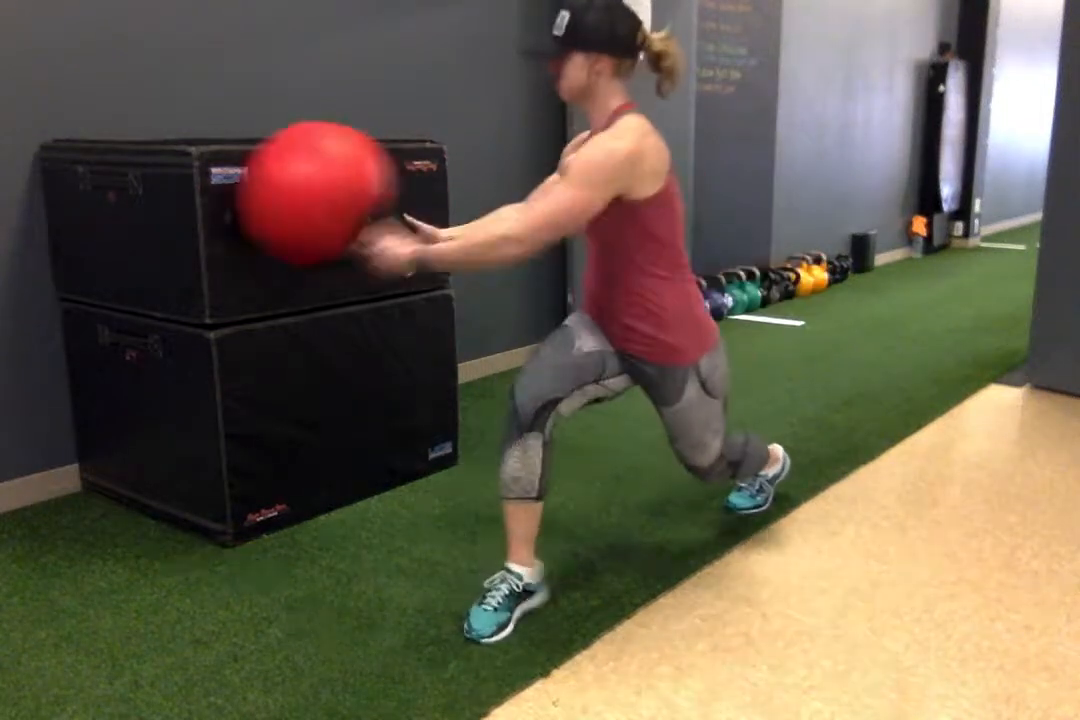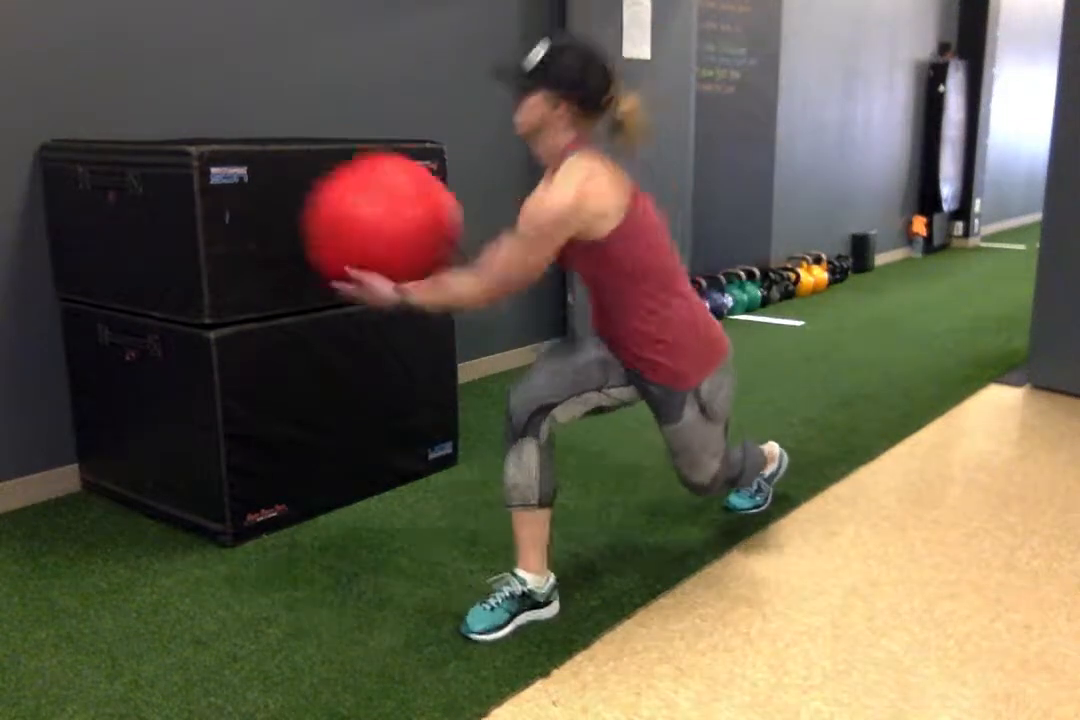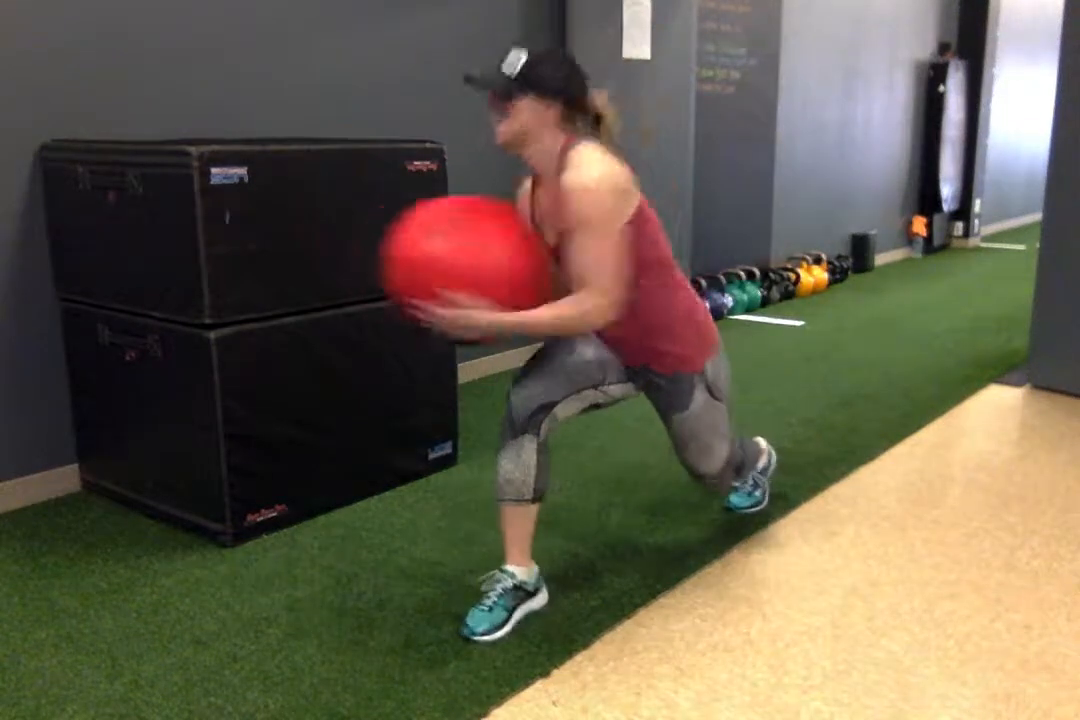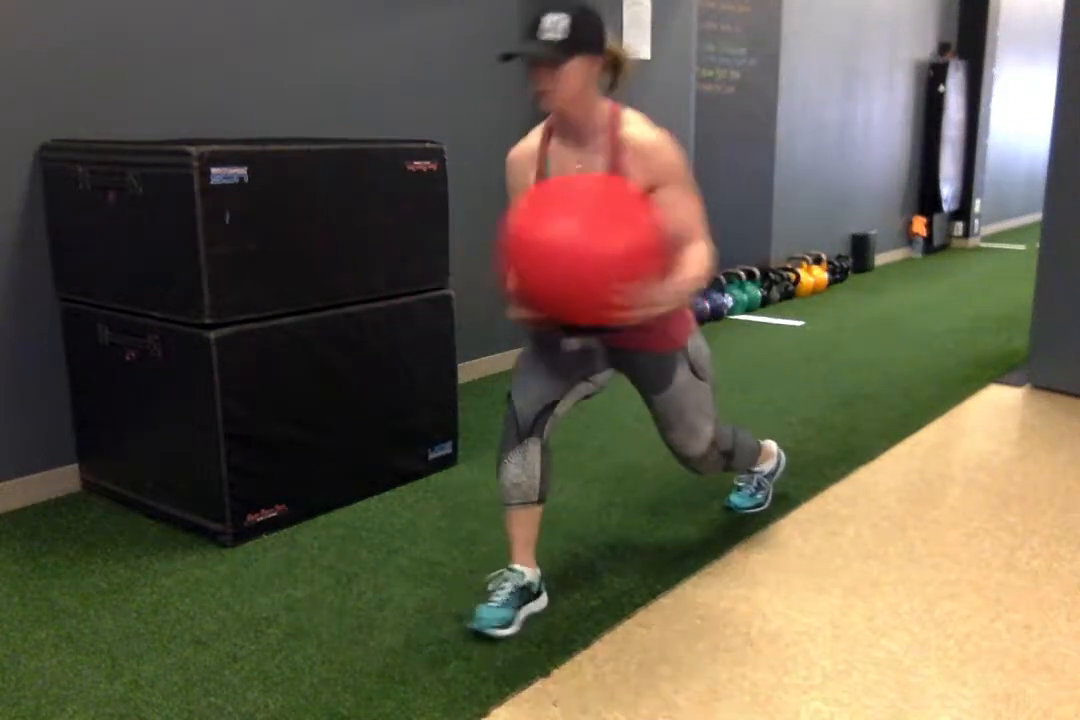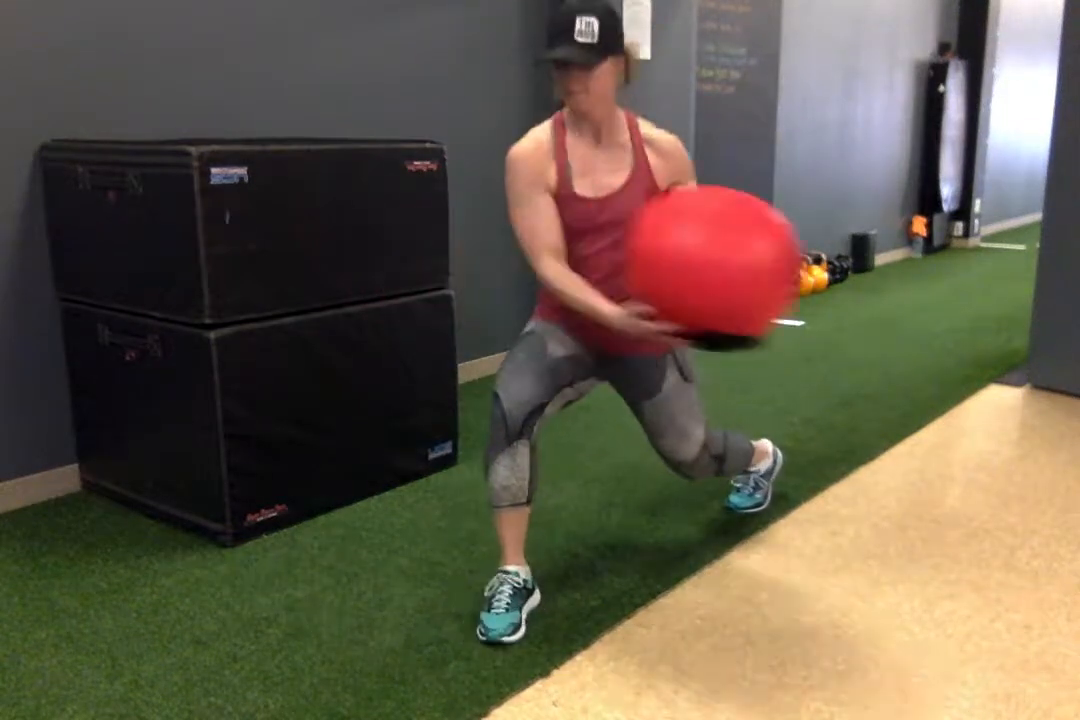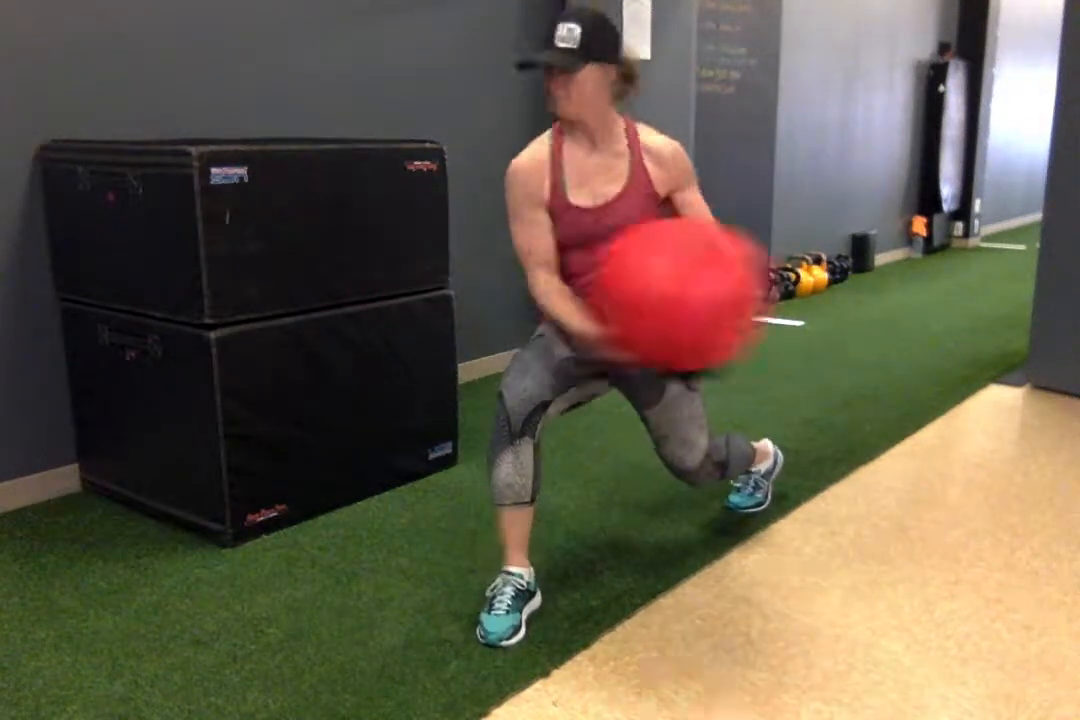
dt=0.2s
person 1, frame 1
left shoulder: (622, 148)
right shoulder: (593, 142)
left elbow: (523, 237)
right elbow: (530, 214)
left wrist: (415, 254)
right wrist: (442, 236)
left hip: (673, 337)
right hip: (607, 321)
left knee: (707, 458)
right knee: (529, 405)
left ankle: (770, 460)
right ankle: (521, 574)
person 1, frame 2
left shoulder: (565, 195)
right shoulder: (566, 175)
left elbow: (488, 286)
right elbow: (511, 272)
left wrist: (399, 294)
right wrist: (426, 281)
left hip: (685, 358)
right hip: (617, 340)
left knee: (705, 476)
right knee: (529, 415)
left ankle: (765, 458)
right ankle: (532, 583)
person 1, frame 3
left shoulder: (590, 182)
right shoulder: (533, 183)
left elbow: (603, 305)
left wrist: (496, 321)
right wrist: (470, 309)
left hip: (676, 342)
right hip: (606, 342)
left knee: (708, 464)
right knee: (524, 411)
left ankle: (756, 457)
right ankle: (518, 578)
person 1, frame 4
left shoulder: (649, 146)
right shoulder: (527, 155)
left elbow: (695, 246)
left wrist: (669, 293)
right wrist: (525, 298)
left hip: (656, 329)
right hip: (574, 322)
left knee: (696, 446)
right knee: (524, 412)
left ankle: (765, 458)
right ankle: (521, 576)
person 1, frame 5
left shoulder: (660, 148)
right shoulder: (531, 154)
right elbow: (549, 267)
right wrist: (615, 316)
left hip: (648, 334)
right hip: (564, 326)
left knee: (686, 452)
right knee: (509, 414)
left ankle: (760, 457)
right ankle: (513, 578)
person 1, frame 6
left shoulder: (659, 154)
right shoulder: (530, 167)
right elbow: (541, 274)
right wrist: (591, 335)
right hip: (573, 332)
left knee: (689, 461)
right knee: (514, 410)
left ankle: (761, 458)
right ankle: (515, 579)
